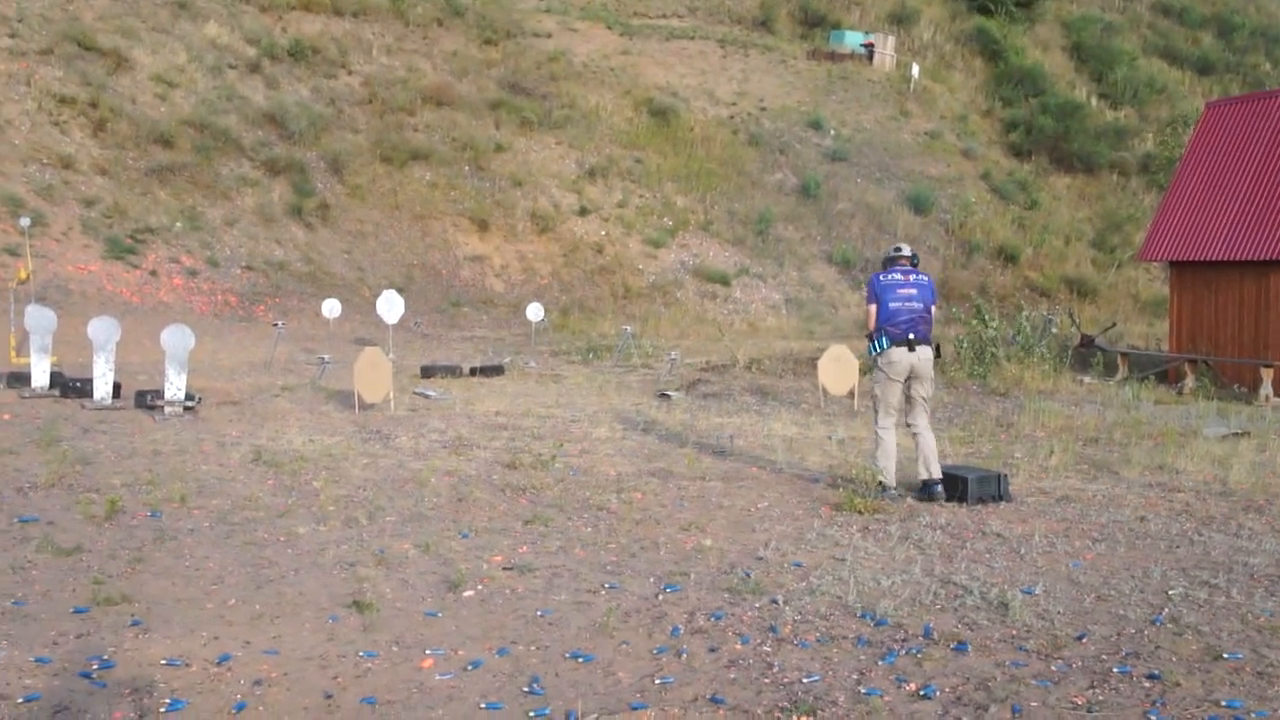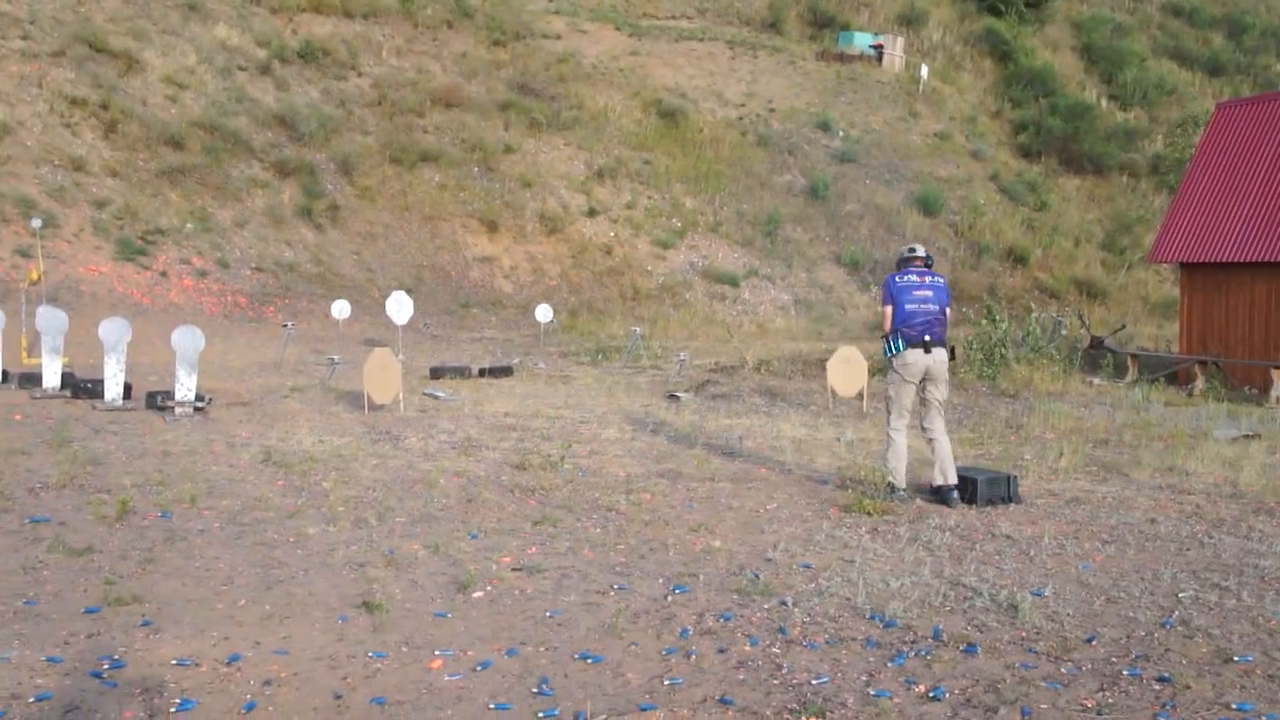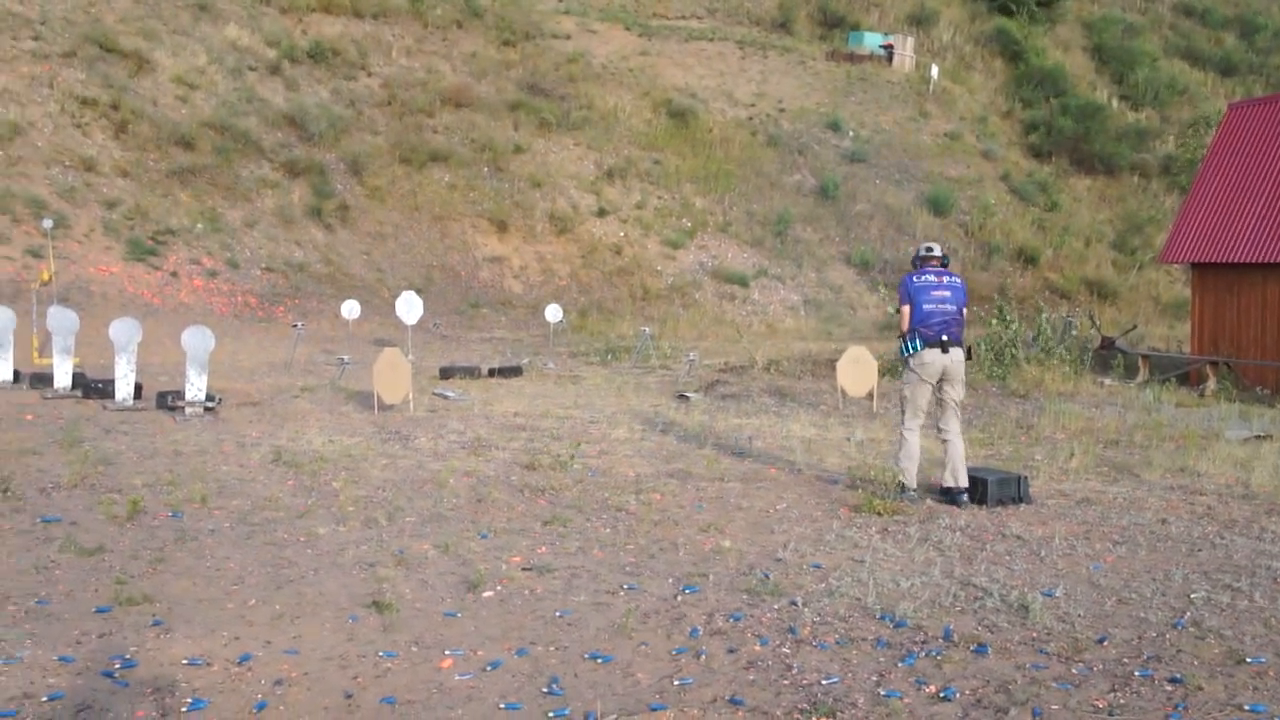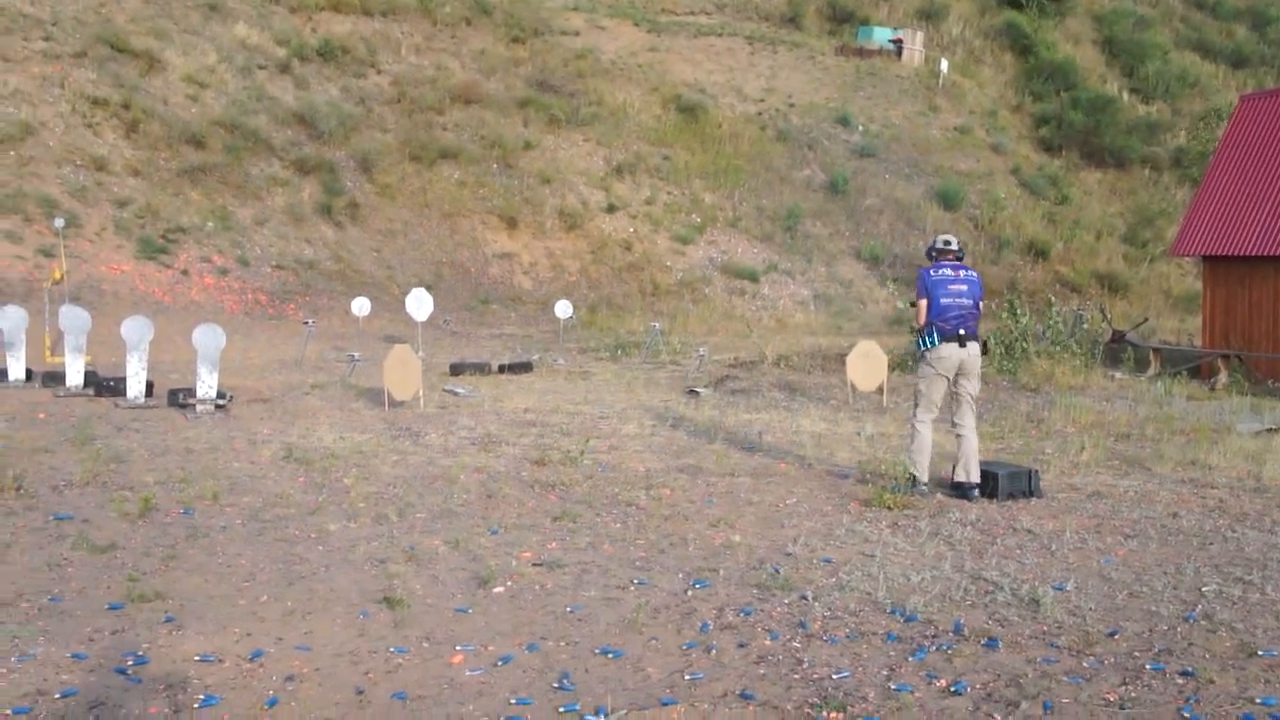
dt=0.1s
person 1, frame 1
left shoulder: (877, 280)
right shoulder: (926, 281)
left elbow: (871, 325)
right elbow: (930, 321)
left hip: (892, 354)
right hip: (923, 353)
left knee: (885, 423)
right knee: (920, 420)
left ankle: (888, 486)
right ankle: (932, 480)
person 1, frame 2
left shoulder: (892, 281)
right shoulder: (941, 282)
left elbow: (887, 326)
right elbow: (945, 322)
left hip: (907, 356)
right hip: (938, 355)
left knee: (897, 424)
right knee: (936, 424)
left ankle: (898, 487)
right ankle: (947, 486)
person 1, frame 3
left shoulder: (909, 281)
right shoulder: (958, 283)
left elbow: (904, 326)
right elbow: (962, 321)
left hip: (923, 355)
right hip: (954, 355)
left knee: (911, 425)
right knee: (951, 426)
left ankle: (908, 487)
right ankle: (958, 488)
person 1, frame 4
left shoulder: (926, 274)
right shoulder: (974, 276)
left elbow: (921, 320)
right elbow: (978, 315)
left hip: (940, 350)
right hip: (971, 350)
left knee: (923, 418)
right knee: (966, 420)
left ankle: (919, 480)
right ankle: (969, 483)
